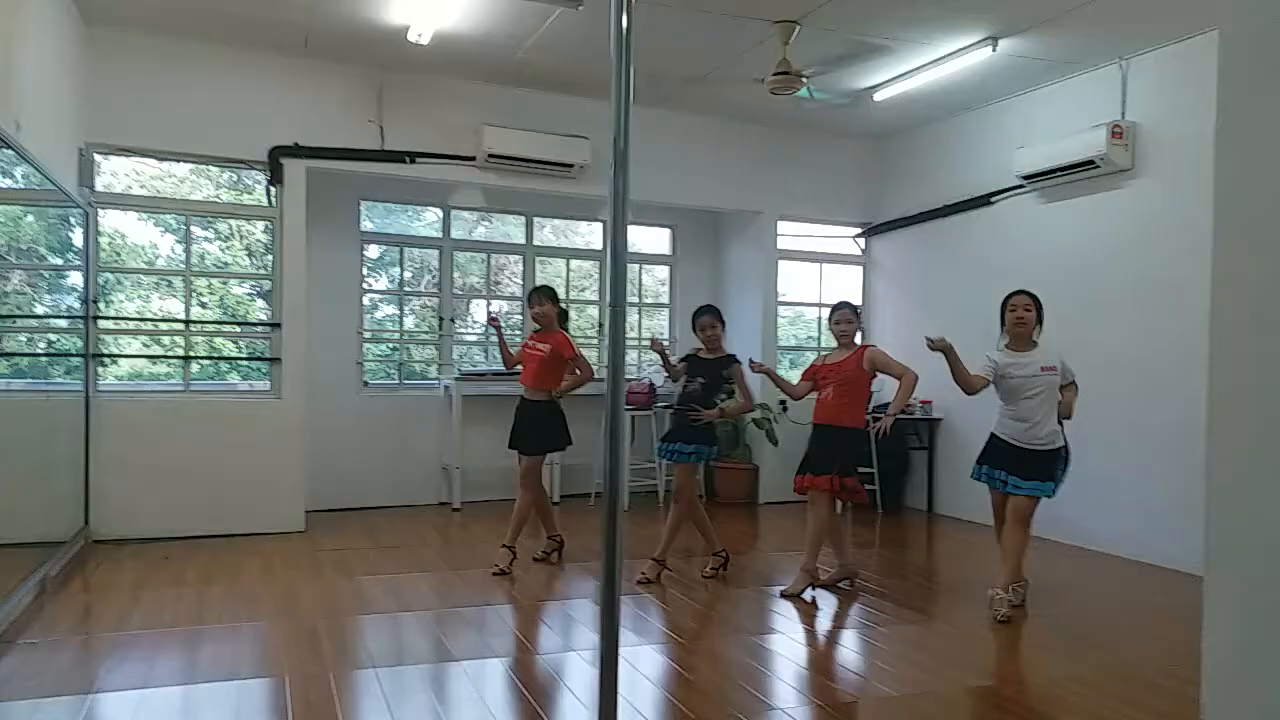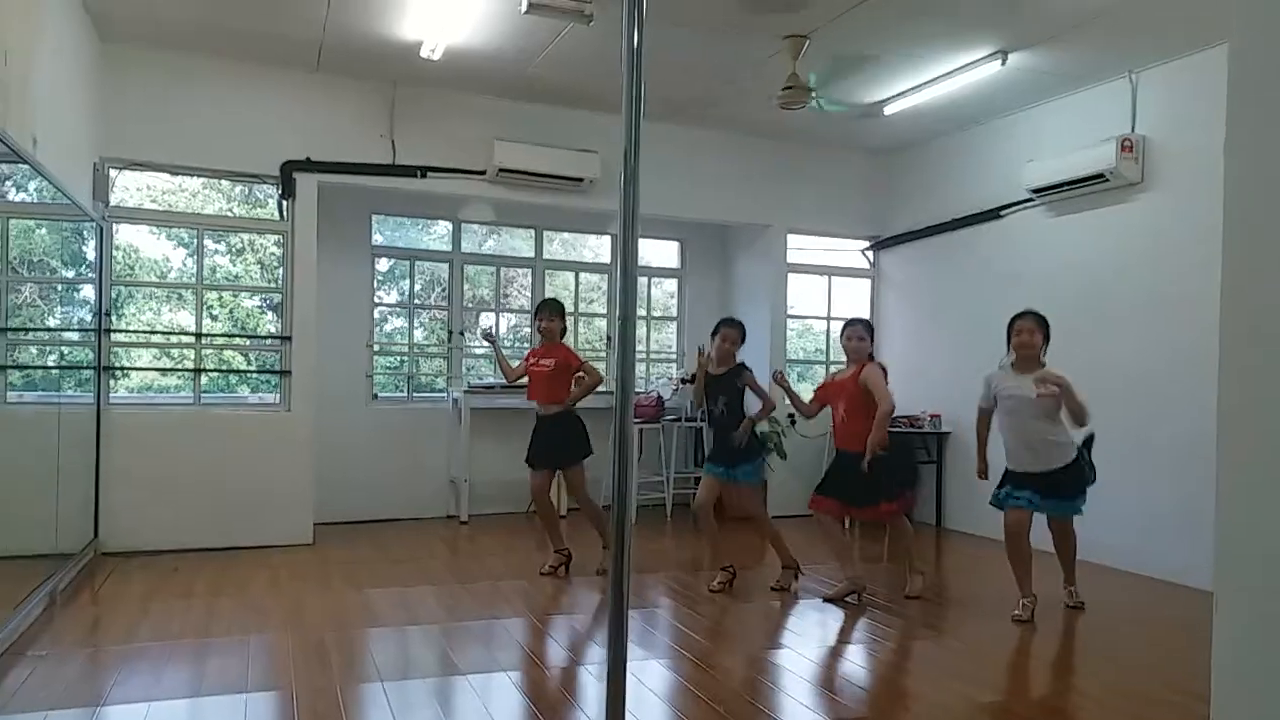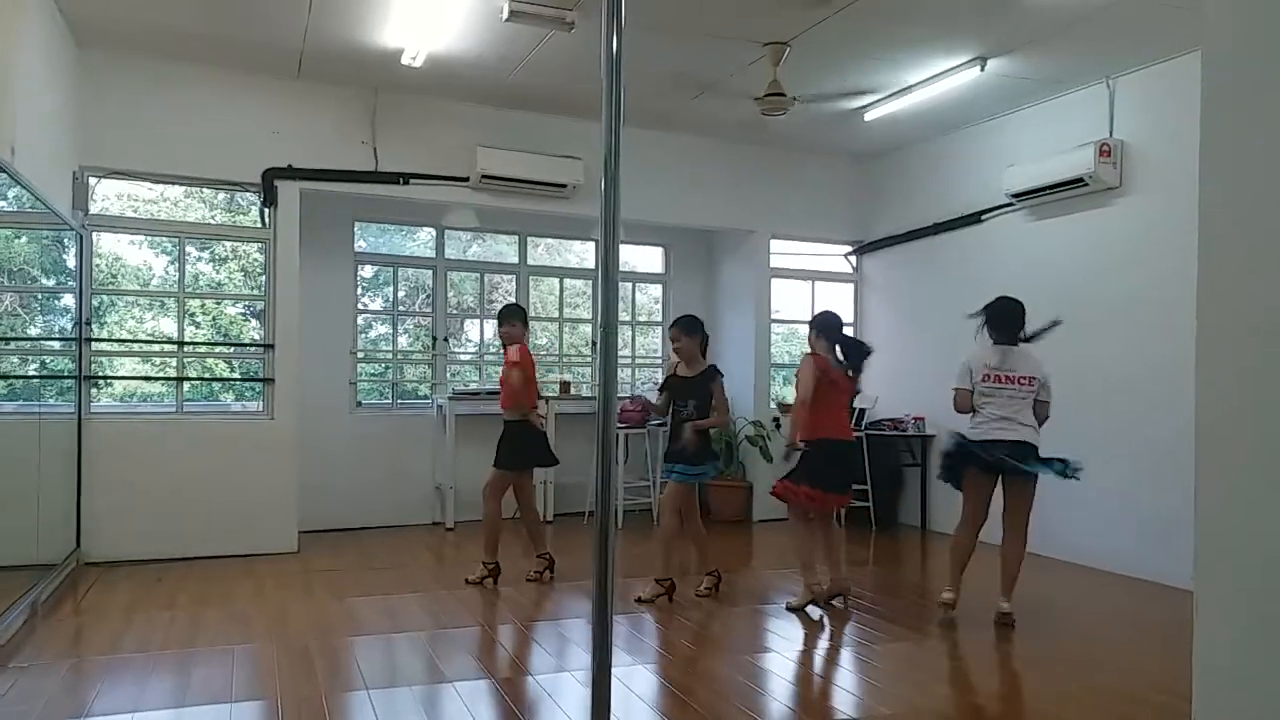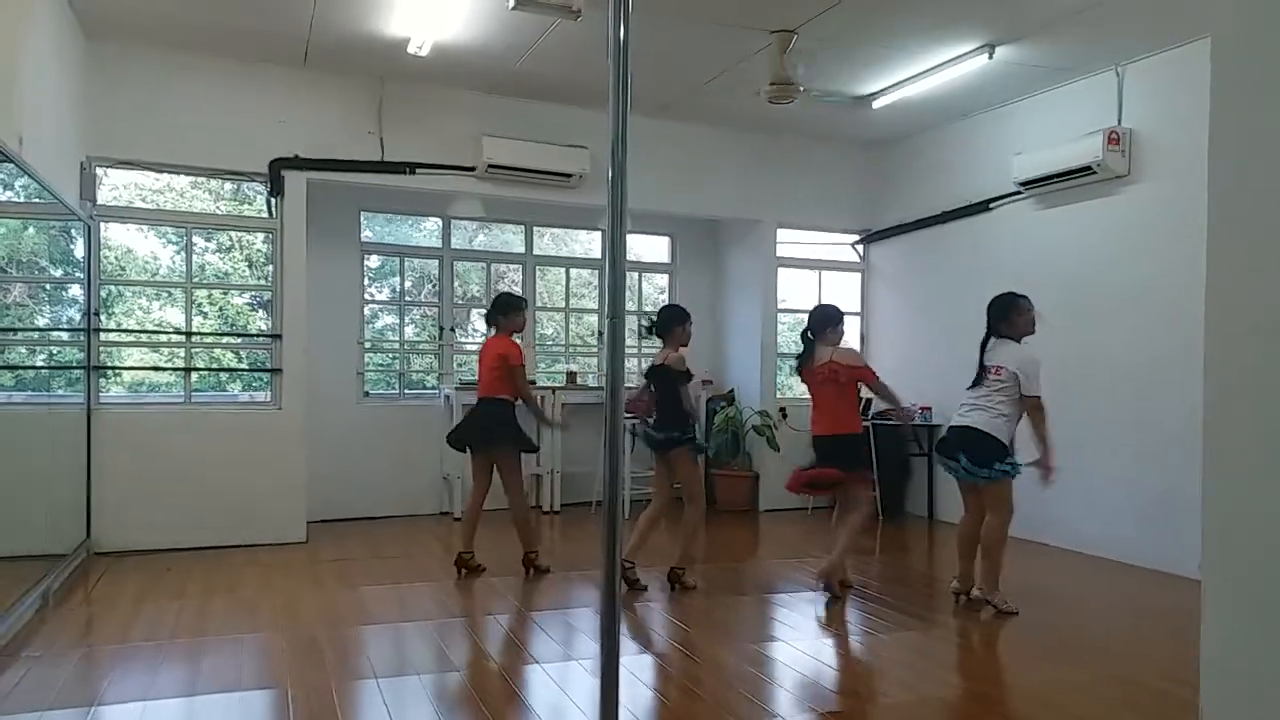
dt=0.5s
person 1, frame 1
left shoulder: (1054, 358)
right shoulder: (997, 360)
left elbow: (1071, 385)
right elbow: (971, 386)
left wrist: (1068, 401)
right wrist: (950, 354)
left hip: (1044, 450)
right hip: (1005, 445)
left knee: (1018, 516)
right knee: (1002, 515)
left ankle: (1002, 589)
right ankle: (1017, 581)
person 1, frame 2
left shoulder: (1054, 379)
right shoulder: (995, 379)
left elbow: (1081, 420)
right elbow: (984, 416)
left wrist: (1062, 388)
right wrist: (981, 458)
left hip: (1060, 467)
right hip: (1019, 470)
left knee: (1062, 531)
right knee: (1014, 528)
left ankle: (1070, 585)
right ankle: (1026, 597)
person 1, frame 3
left shoulder: (976, 360)
right shoulder: (1035, 364)
left elbow: (961, 405)
right elbow: (1044, 413)
left hip: (983, 446)
right hip: (1024, 449)
left knee: (971, 519)
right knee: (1016, 526)
left ankle: (951, 588)
right ankle: (1005, 600)
person 1, frame 4
left shoulder: (990, 352)
right shoulder: (1026, 358)
right elbow: (1033, 408)
right wrist: (1045, 452)
left hip: (959, 433)
right hip: (986, 439)
left knee: (974, 511)
right knee: (999, 512)
left ankle: (964, 581)
right ankle: (989, 587)
person 2, frame 1
left shoulder: (868, 355)
right shoulder: (822, 361)
left elbow: (909, 376)
right elbow: (797, 392)
left wrist: (891, 414)
right wrist: (770, 373)
left hip: (847, 435)
right hip: (821, 434)
left knee: (818, 498)
right knee: (823, 501)
left ankle: (807, 570)
right ankle: (845, 565)
person 2, frame 2
left shoulder: (870, 371)
right shoulder: (833, 379)
left elbow: (886, 407)
right elbow: (808, 411)
left wrist: (872, 448)
right wrist: (787, 389)
left hip: (871, 458)
right hip: (845, 458)
left knee: (892, 517)
right knee: (826, 515)
left ankle: (915, 572)
right ankle: (853, 579)
person 2, frame 3
left shoulder: (811, 363)
right shoulder: (847, 368)
left elbow: (802, 400)
left wrist: (792, 440)
left hip: (819, 448)
right hip: (844, 448)
left knee: (799, 515)
right knee: (824, 515)
left ankle: (810, 586)
right ankle: (838, 579)
person 2, frame 4
left shoulder: (808, 362)
right shoulder: (846, 356)
right elbow: (878, 387)
right wrist: (903, 409)
left hip: (823, 439)
right hip: (847, 438)
left knee: (845, 504)
right knee: (862, 503)
left ankle: (838, 571)
right ankle: (832, 567)
person 3, frame 1
left shoulder: (561, 340)
right shoulder: (533, 338)
left elbow: (587, 373)
right elbow: (509, 361)
left wrist: (559, 391)
right wrist: (499, 332)
left hip: (544, 412)
right hip: (526, 409)
left knee: (526, 480)
right knee: (532, 480)
left ankle: (508, 548)
right ankle: (553, 538)
person 3, frame 2
left shoulder: (565, 353)
right shoulder: (533, 354)
left elbow: (595, 378)
right elbow: (512, 376)
left wrist: (570, 401)
right wrist: (495, 345)
left hip: (564, 426)
right hip: (543, 425)
left knee: (577, 493)
right knee: (538, 492)
left ankle: (609, 547)
right ankle: (560, 551)
person 3, frame 3
left shoulder: (516, 352)
right shoulder: (517, 353)
left elbow: (514, 381)
left wrist: (526, 412)
left hip: (517, 430)
right hip: (523, 431)
left knee: (491, 494)
right knee: (524, 499)
left ankle: (490, 564)
right ankle: (543, 557)
person 3, frame 4
left shoulder: (489, 345)
right shoulder: (511, 348)
right elbow: (524, 392)
right wrist: (543, 418)
left hip: (480, 416)
right hip: (499, 417)
left knee: (480, 489)
right knee: (515, 491)
left ankle: (465, 554)
right ankle: (531, 555)
person 4, frame 1
left shoulder: (729, 363)
right shoulder: (693, 357)
left elbow: (747, 403)
right elbow: (674, 374)
left wrist: (719, 412)
right wrist: (663, 356)
left hip: (698, 432)
right hip: (680, 429)
left knee: (680, 494)
right knee: (687, 496)
left ankle: (658, 559)
right ankle: (718, 551)
person 4, frame 2
left shoulder: (740, 372)
right shoulder: (706, 368)
left elbow: (769, 404)
right elbow: (698, 402)
left wrist: (750, 422)
right wrist: (701, 371)
left hip: (743, 449)
right hip: (719, 450)
left knee: (754, 512)
right knee: (702, 505)
left ankle: (789, 564)
right ankle: (725, 568)
person 4, frame 3
left shoulder: (710, 375)
right shoulder: (673, 372)
left elbow: (724, 418)
right elbow: (663, 410)
left wrist: (695, 426)
right wrist: (646, 404)
left hip: (695, 453)
right hip: (677, 451)
left knee: (667, 506)
right knee: (688, 513)
left ankle: (664, 579)
right ankle: (711, 572)
person 4, frame 4
left shoulder: (655, 362)
right shoulder: (678, 359)
left elbow: (643, 396)
right elbow: (688, 406)
right wrist: (693, 414)
left hip: (660, 433)
right hip: (678, 433)
left knee: (660, 502)
right knee: (695, 503)
left ankle: (628, 560)
right ankle: (679, 570)
